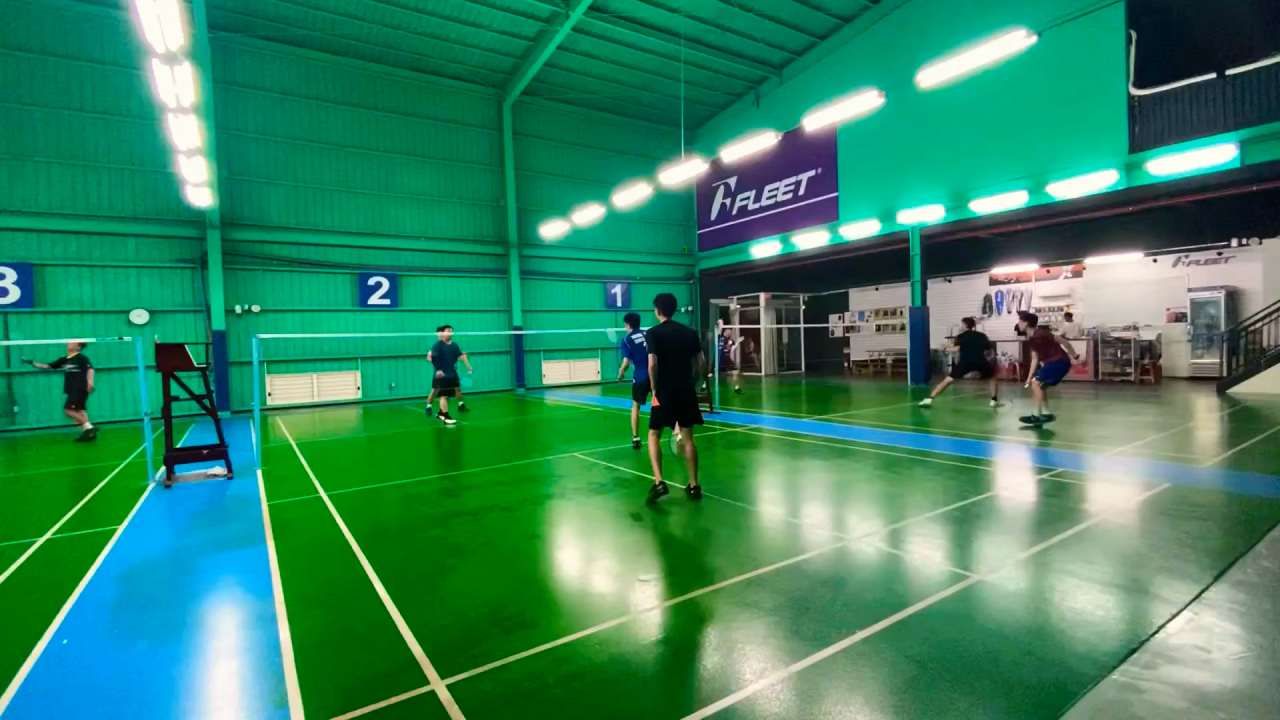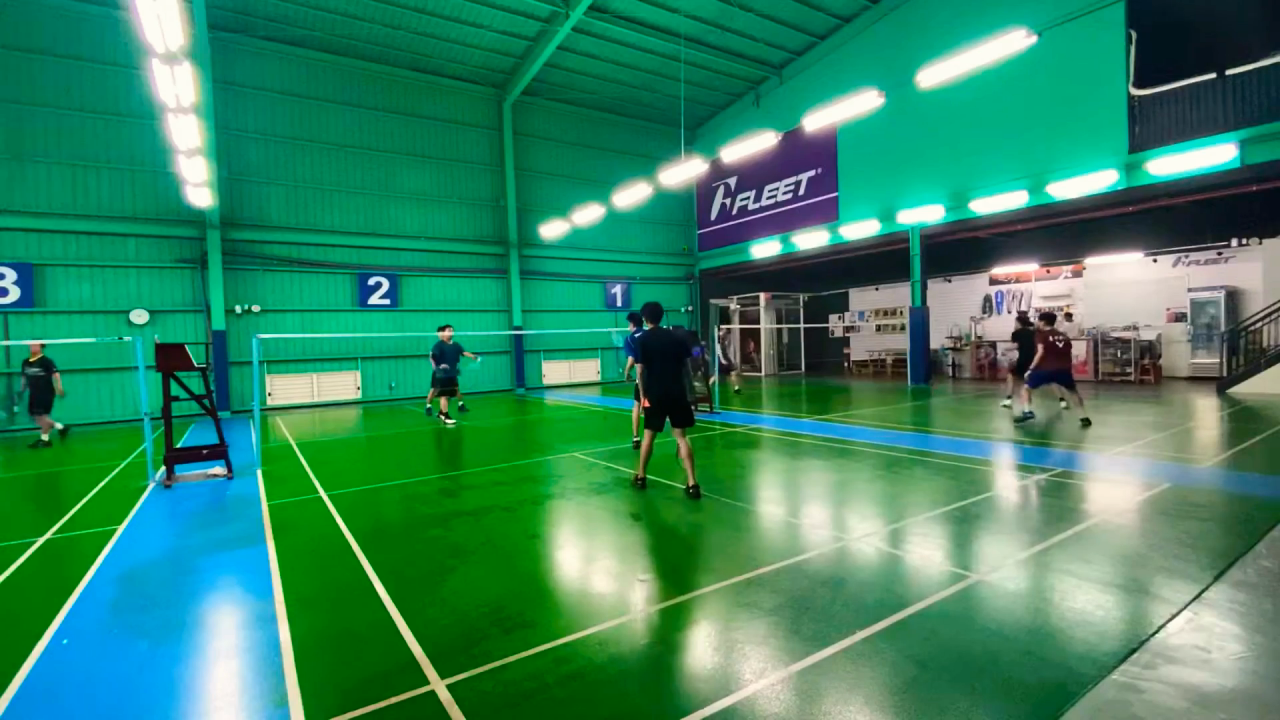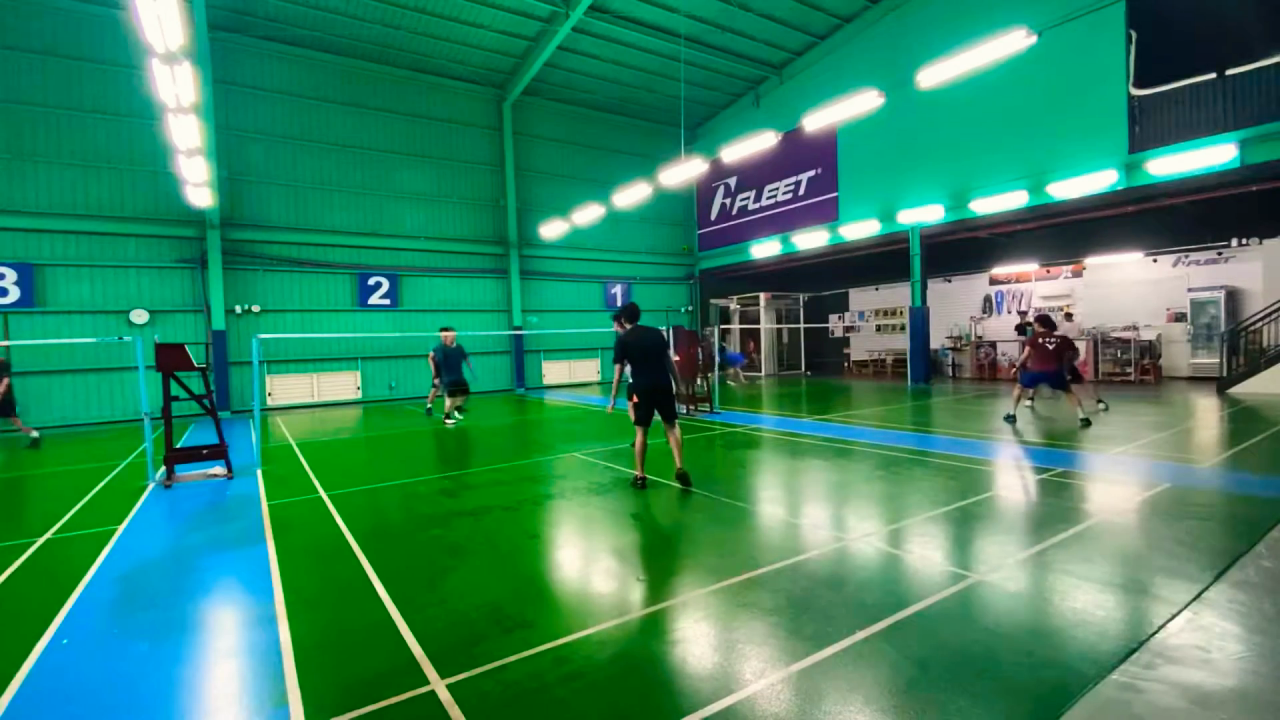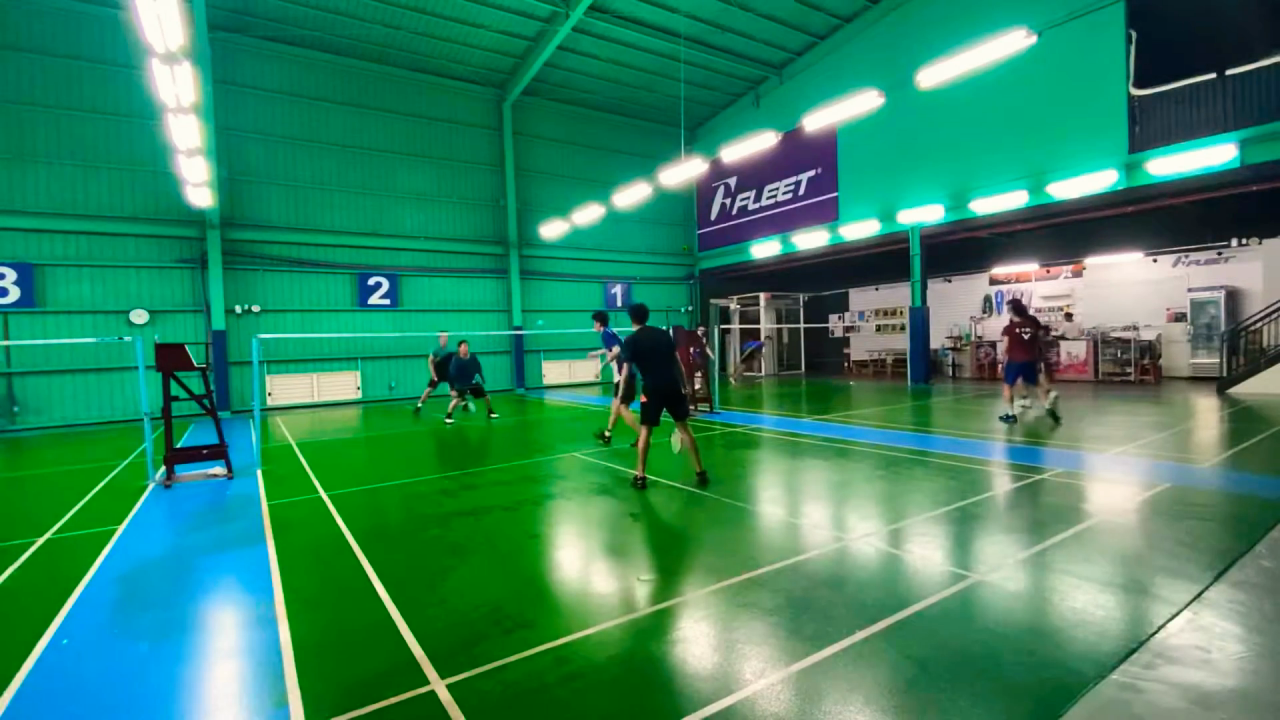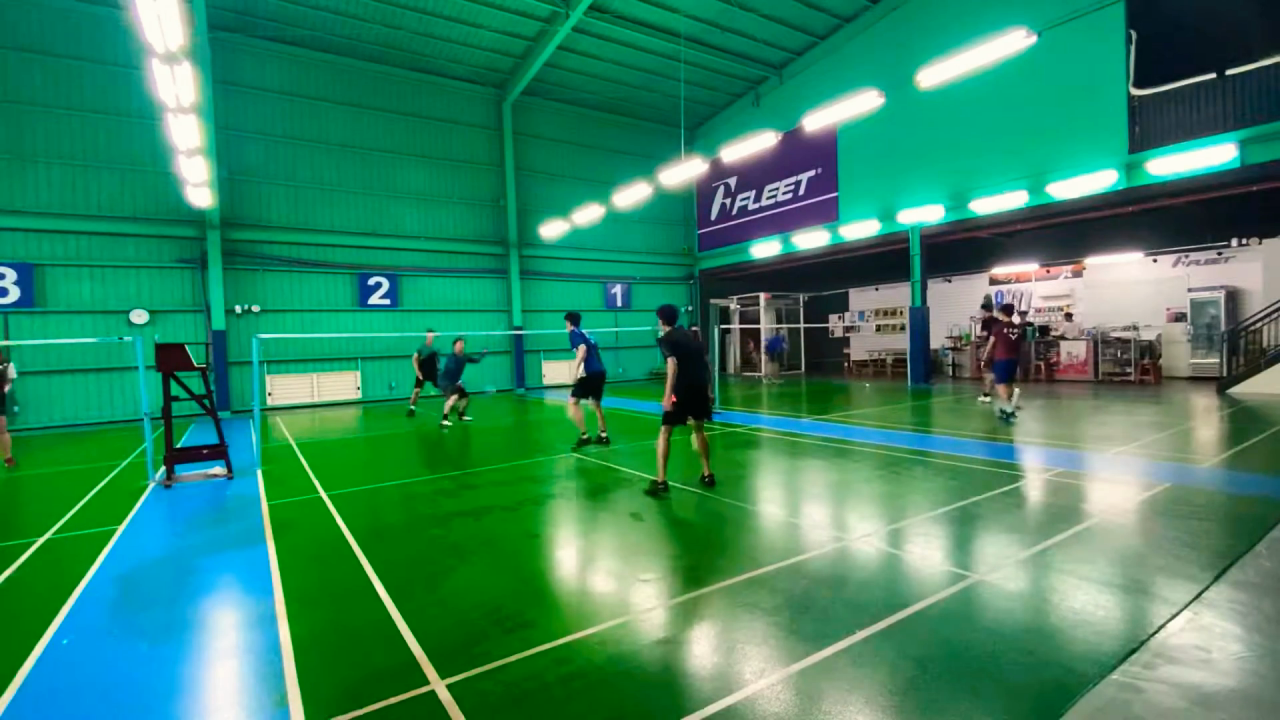
dt=0.4s
person 1, frame 1
left shoulder: (654, 333)
right shoulder: (689, 333)
left elbow: (652, 364)
right elbow: (700, 363)
left wrist: (654, 389)
left hip: (664, 392)
right hip: (686, 391)
left knee: (654, 436)
right knee: (687, 437)
left ankle: (659, 482)
right ankle: (694, 486)
person 1, frame 2
left shoulder: (642, 339)
right shoulder: (677, 338)
left elbow: (640, 371)
right elbow: (687, 368)
left wrist: (643, 395)
right wrist: (688, 392)
left hip: (655, 394)
right hip: (678, 393)
left knee: (649, 435)
right knee: (681, 437)
left ankle: (640, 477)
right ankle: (692, 484)
person 1, frame 3
left shoulder: (623, 340)
right shoulder: (656, 333)
left elbow: (618, 371)
right elbow: (669, 361)
left wrist: (613, 398)
left hip: (642, 389)
right hip: (664, 386)
left knee: (641, 432)
right knee: (671, 428)
left ankle: (640, 476)
right ankle: (680, 469)
person 1, frame 4
left shoulder: (631, 341)
right shoulder: (663, 334)
left elbow: (626, 370)
right elbow: (677, 362)
right wrist: (684, 387)
left hip: (652, 389)
right hip: (673, 387)
left knee: (645, 432)
right knee: (684, 428)
left ankle: (640, 476)
right ankle: (700, 471)
person 1, frame 5
left shoulder: (666, 339)
right shoulder: (690, 337)
left elbow: (673, 365)
right elbow: (705, 365)
left wrist: (667, 394)
right wrist: (709, 391)
left hip: (682, 391)
right hip: (700, 389)
left knee: (665, 433)
right knee: (698, 429)
left ankle: (660, 480)
right ankle: (707, 474)
